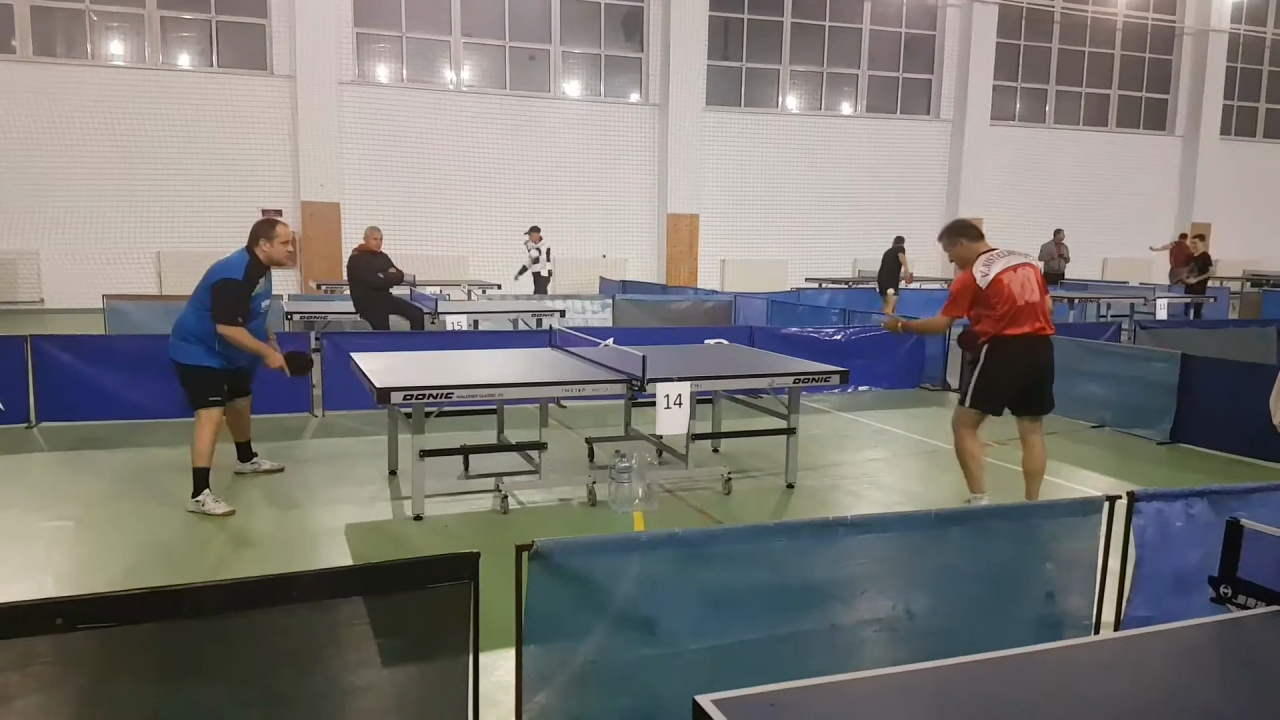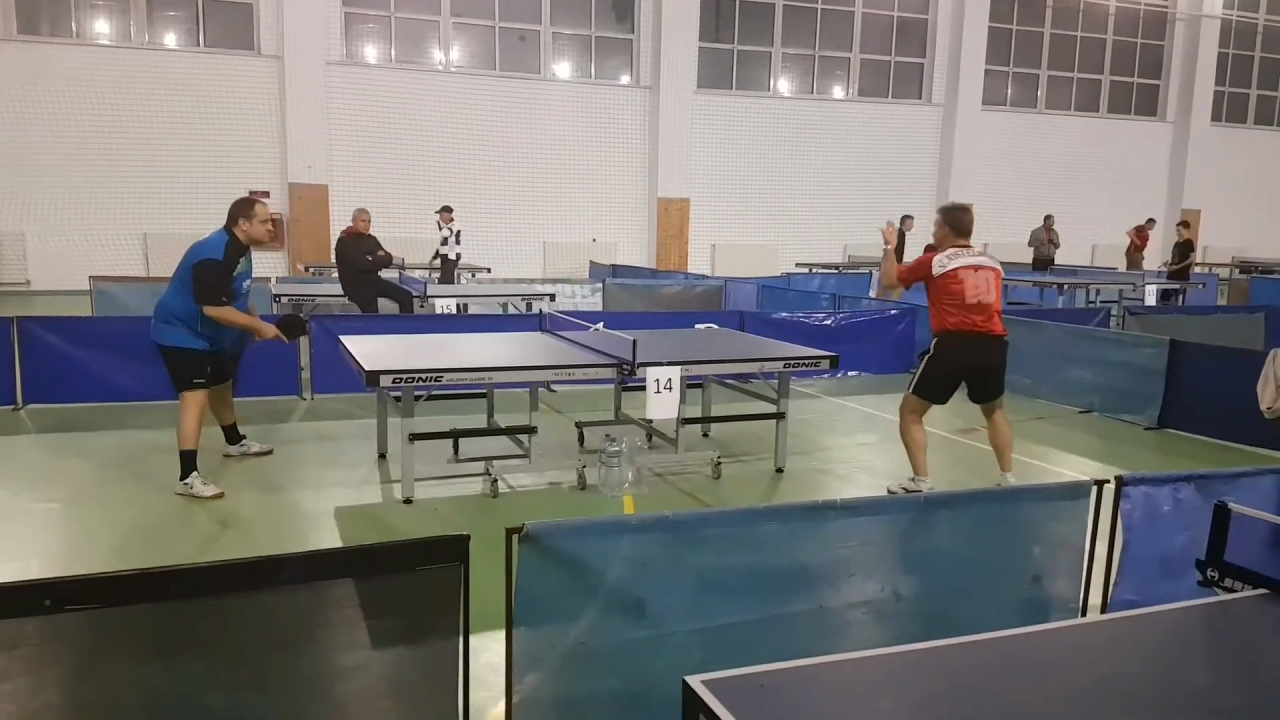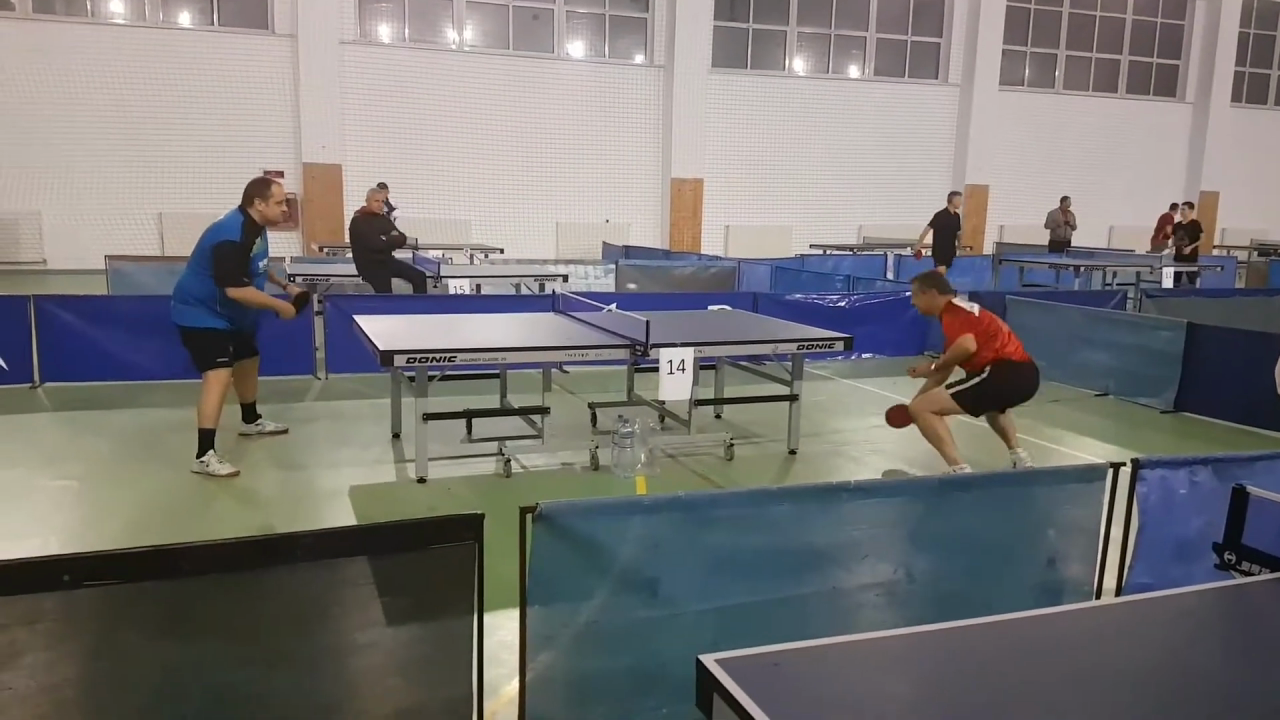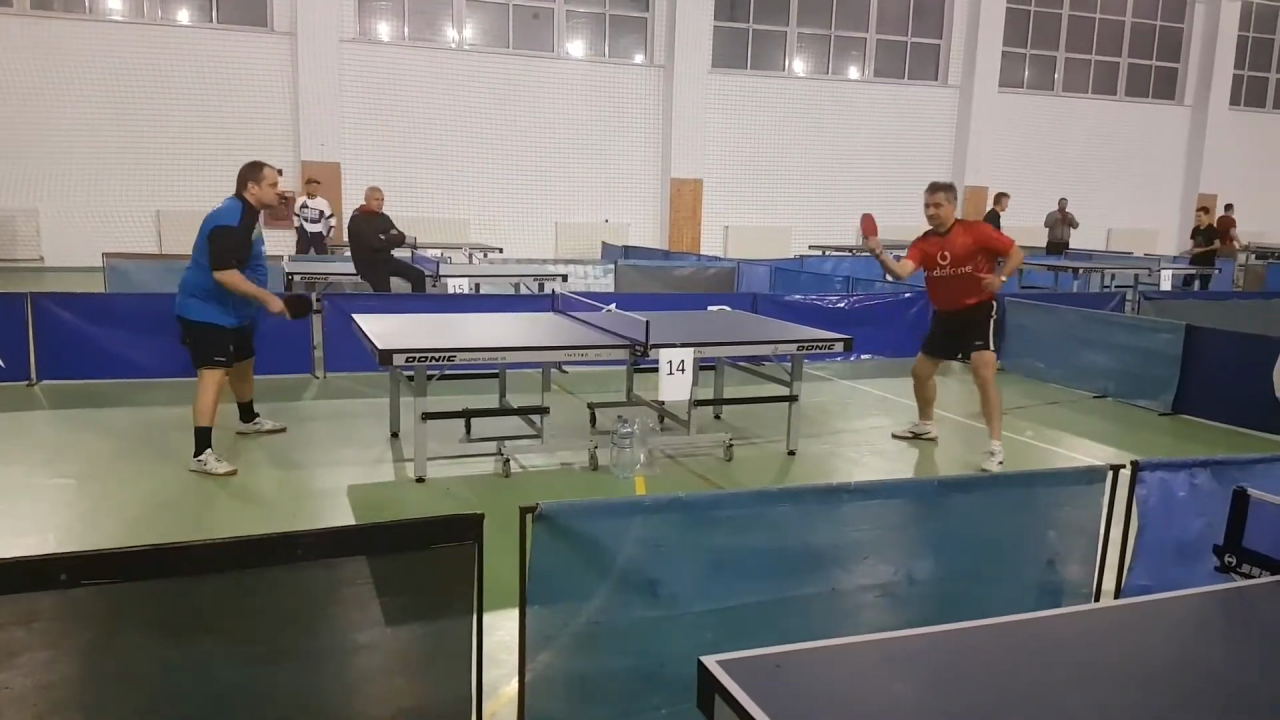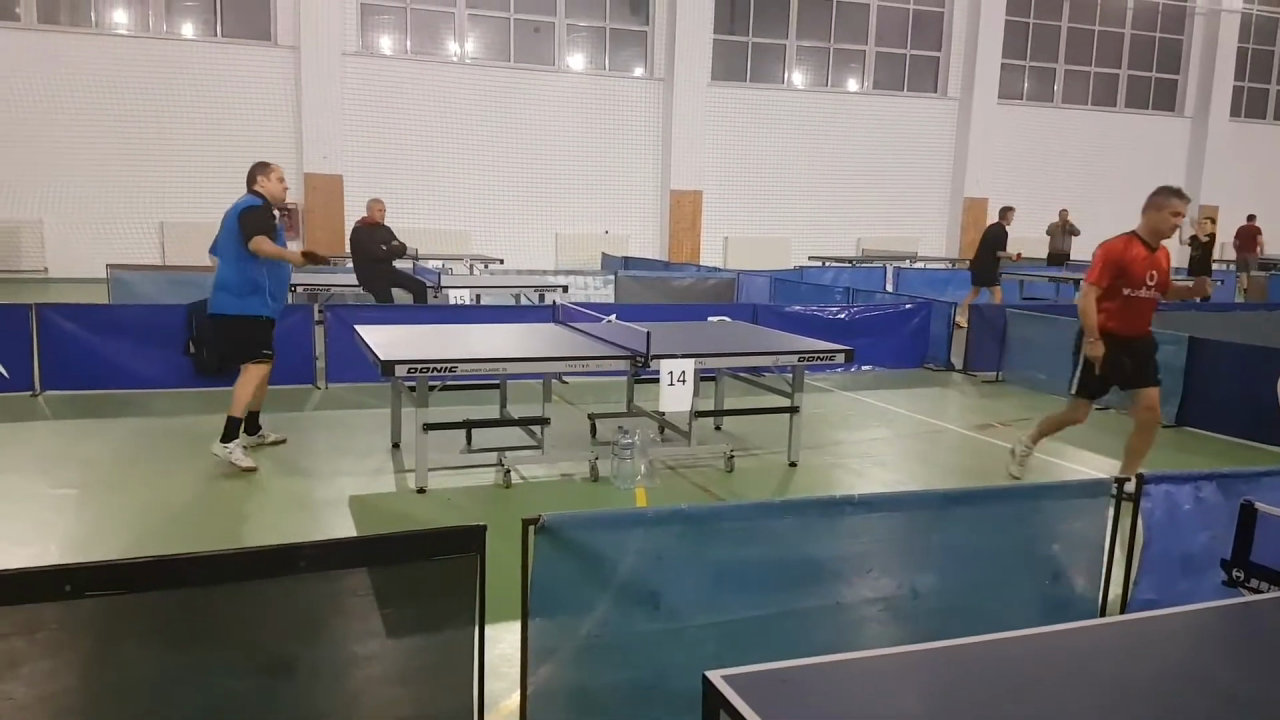
dt=1s
person 1, frame 1
left shoulder: (259, 268)
right shoulder: (235, 275)
right elbow: (228, 327)
left wrist: (270, 339)
right wrist: (267, 354)
left hip: (225, 354)
right hip: (198, 351)
left knee: (240, 403)
right knee: (211, 415)
left ankle: (246, 459)
right ankle: (200, 494)
person 1, frame 2
left shoulder: (239, 248)
right shoulder: (214, 254)
right elbow: (214, 308)
left wrist: (252, 318)
right wrist: (259, 326)
left hip: (207, 334)
right hip: (181, 333)
left knee: (222, 385)
right knee: (195, 397)
left ankle: (235, 442)
right ankle: (188, 477)
person 1, frame 3
left shoulder: (254, 227)
right shoulder: (232, 236)
left elbow: (254, 269)
right elbow: (237, 290)
left wrist: (284, 285)
right wrist: (279, 305)
left hip: (230, 315)
right hip: (202, 315)
left knee: (247, 363)
right knee: (219, 377)
left ankle: (251, 420)
right ankle: (204, 455)
person 1, frame 4
left shoulder: (244, 213)
right shoulder: (230, 221)
right elbow: (223, 273)
left wrist: (259, 295)
right wrist: (267, 297)
left hip: (232, 311)
right hip: (207, 311)
left knee: (244, 362)
right knee: (213, 374)
left ankle: (249, 419)
right ankle: (201, 453)
person 1, frame 5
left shoulder: (243, 210)
right shoulder: (254, 207)
left elbow: (217, 256)
right elbow: (257, 243)
right wrist: (289, 255)
left hip: (240, 305)
right hip: (245, 307)
left knee: (260, 366)
right knee: (256, 368)
left ankle: (251, 431)
right ankle: (228, 441)
person 2, frame 1
left shoulder: (972, 276)
right shoulder: (1027, 261)
left elbow: (941, 324)
right elbow: (1047, 307)
left wrist: (902, 325)
left hip: (1002, 352)
right hip: (1040, 350)
left knee: (965, 425)
right knee: (1032, 432)
left ankle: (979, 500)
person 2, frame 2
left shoulder: (934, 262)
right shoulder: (993, 265)
left elbow: (890, 279)
left wrist: (890, 246)
left hip: (954, 346)
right hip: (993, 347)
left knee: (910, 412)
right knee: (994, 412)
left ankle: (921, 482)
right ankle: (1008, 479)
person 2, frame 3
left shoulder: (954, 314)
right shoulder: (961, 312)
left elbow: (967, 346)
right elbow: (946, 369)
left wrist: (931, 367)
right wrist: (916, 399)
left hip: (1007, 376)
left knee: (921, 409)
right knee: (988, 400)
left ankle: (960, 472)
right ankle: (1019, 456)
person 2, frame 4
left shoulder: (976, 231)
right shoulder: (922, 243)
left elbow: (1016, 253)
right elbow: (901, 271)
left wrist: (1000, 277)
right wrist: (880, 254)
left hip: (977, 311)
right hip: (945, 315)
left knee: (984, 375)
right knee: (921, 371)
left ankle: (995, 446)
right ankle: (925, 424)
person 2, frame 5
left shoulder: (1162, 255)
right shoulder: (1115, 249)
left elbow: (1165, 292)
right elbow: (1087, 295)
left wrist: (1193, 290)
right wrist: (1092, 339)
left hip: (1138, 342)
right hip: (1103, 340)
left knee: (1150, 411)
right knee: (1076, 413)
left ankle: (1126, 479)
right ankle: (1026, 445)
